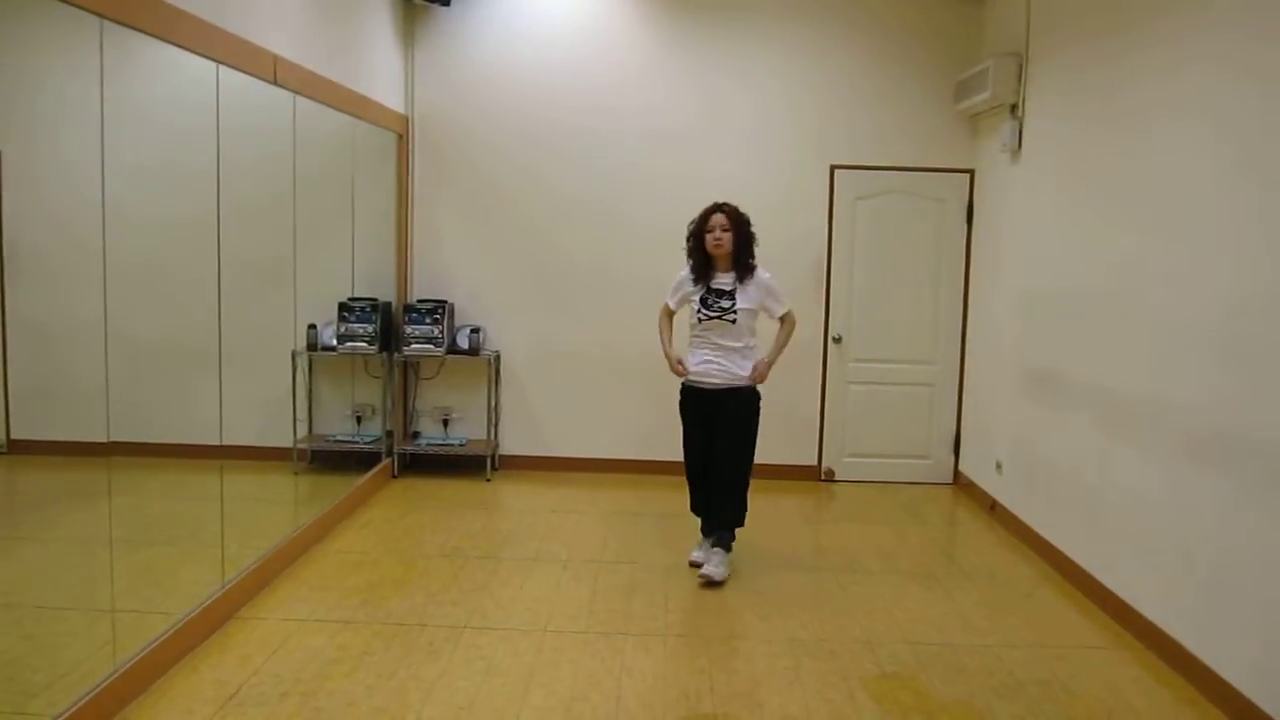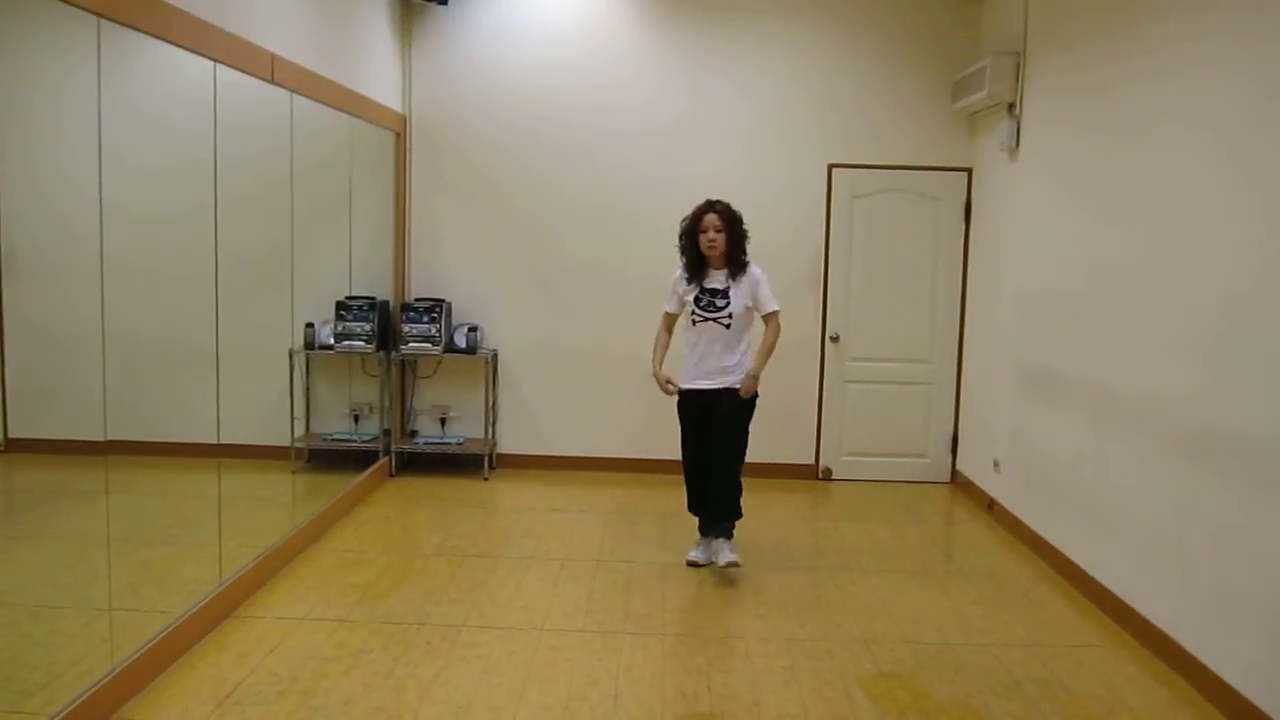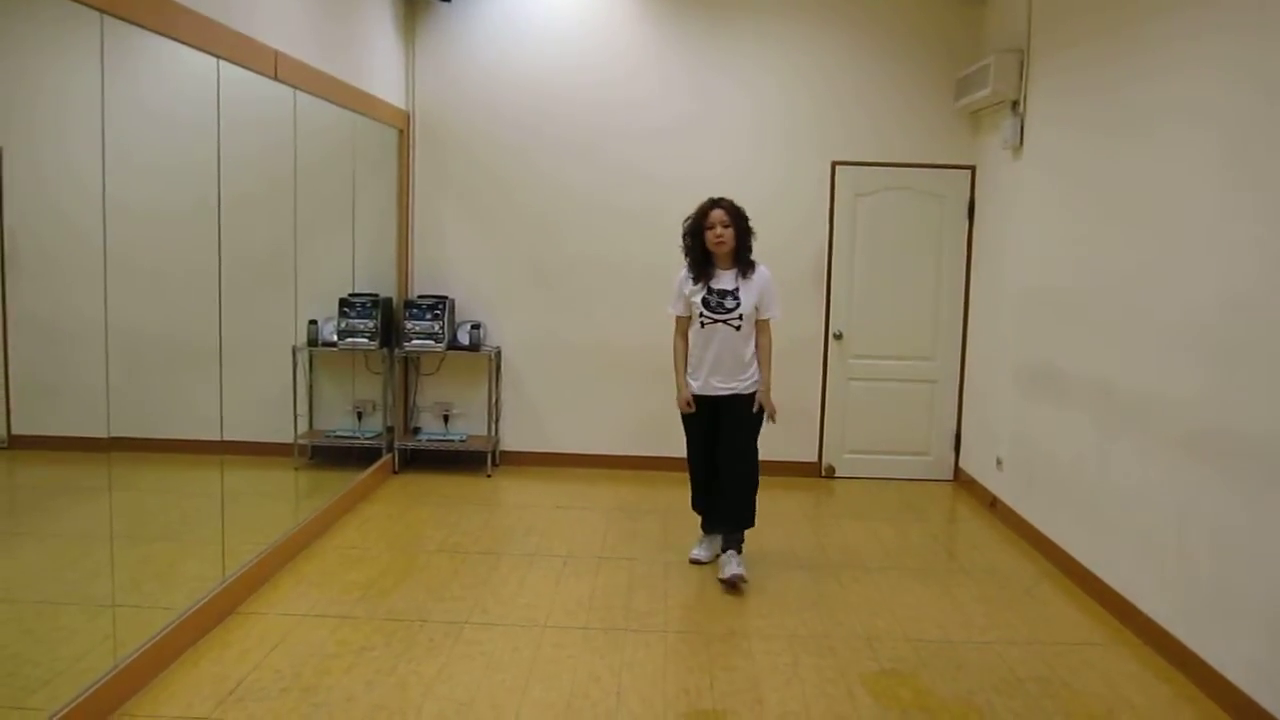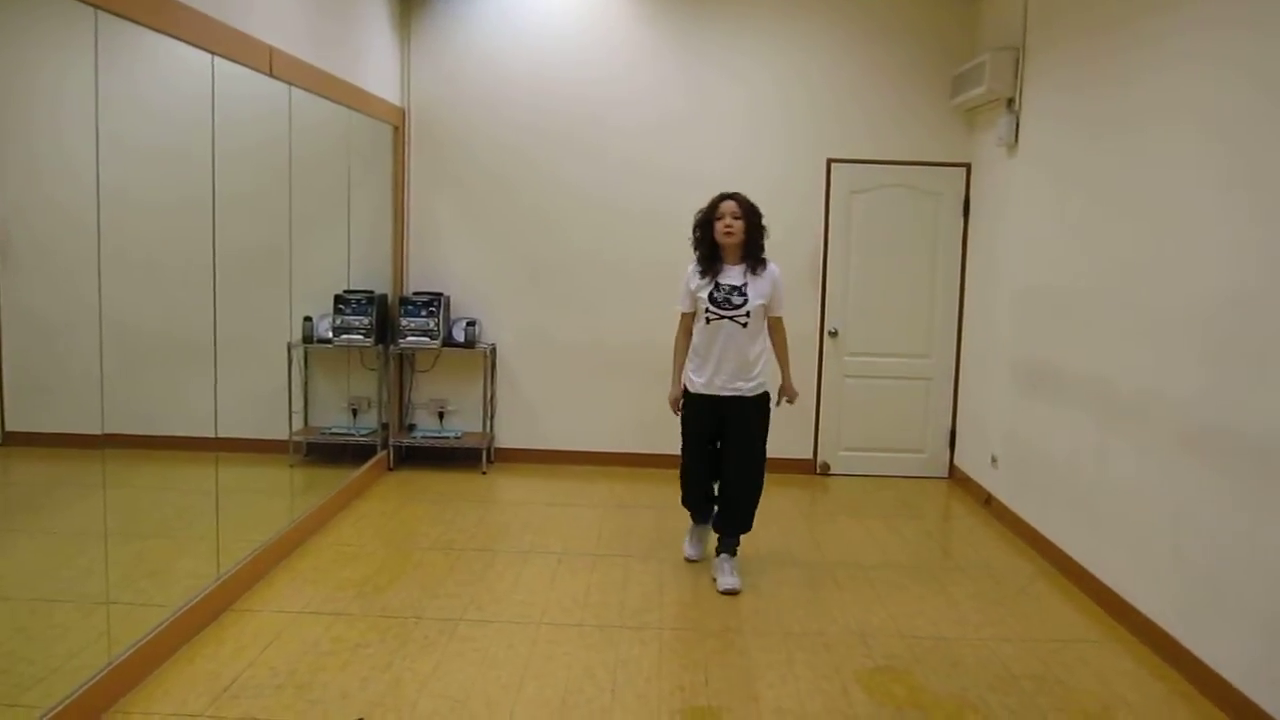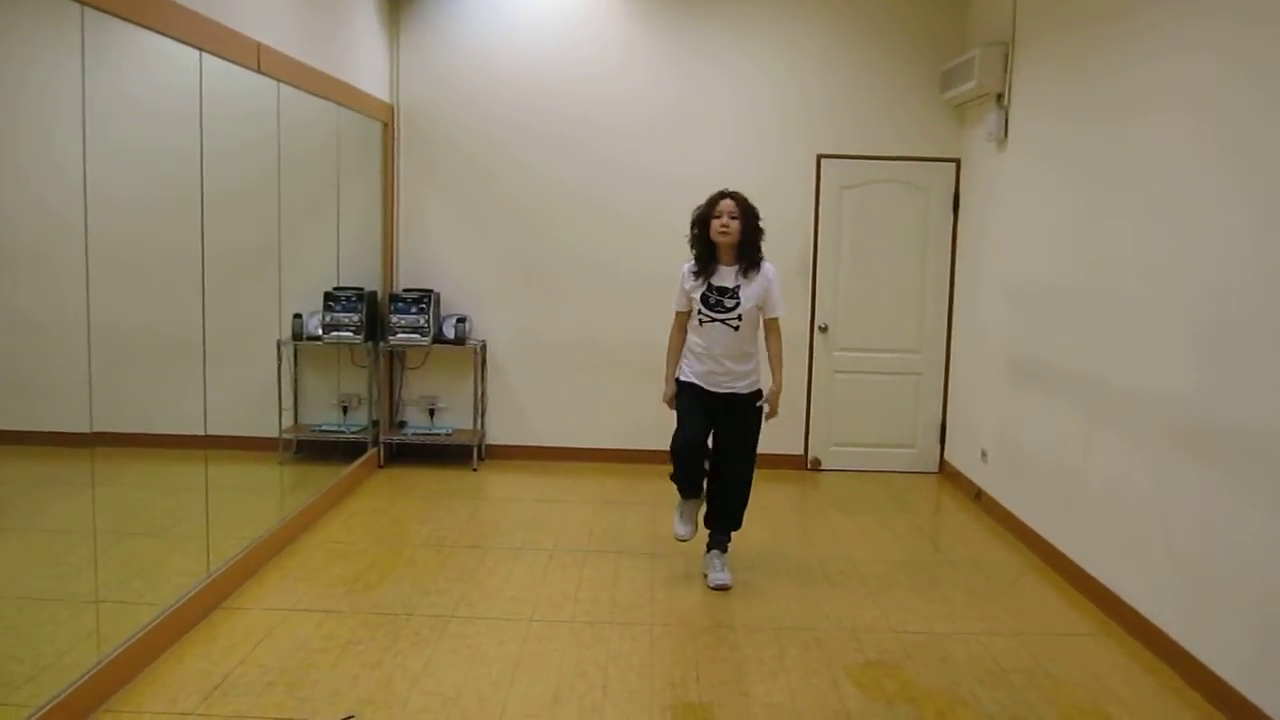
dt=0.3s
person 1, frame 1
left shoulder: (758, 280)
right shoulder: (690, 279)
left elbow: (788, 321)
right elbow: (665, 314)
left wrist: (768, 361)
right wrist: (669, 352)
left hip: (739, 389)
right hip: (696, 387)
left knee: (732, 467)
right knee: (699, 464)
left ankle: (721, 547)
right ankle: (709, 535)
person 1, frame 2
left shoulder: (750, 276)
right shoulder: (685, 278)
left elbow: (772, 324)
right elbow: (666, 325)
left wrist: (756, 371)
right wrist: (657, 365)
left hip: (734, 388)
right hip: (693, 388)
left knee: (726, 461)
right knee: (696, 463)
left ankle: (724, 537)
right ankle: (707, 533)
person 1, frame 3
left shoulder: (758, 277)
right shoulder: (690, 278)
left elbow: (763, 334)
right elbow: (681, 334)
left wrist: (766, 389)
right wrist: (681, 384)
left hip: (742, 393)
right hip: (700, 392)
left knee: (738, 469)
right knee: (702, 467)
left ankle: (732, 550)
right ankle: (711, 533)
person 1, frame 4
left shoulder: (768, 274)
right shoulder: (698, 273)
left elbow: (775, 328)
right elbow: (685, 330)
left wrist: (787, 379)
right wrist: (676, 382)
left hip: (749, 393)
right hip: (701, 390)
left knee: (742, 474)
right knee: (696, 467)
left ankle: (726, 553)
right ankle: (701, 523)
person 1, frame 5
left shoulder: (763, 275)
right shoulder: (692, 272)
left elbow: (772, 331)
right elbow: (680, 327)
left wrist: (776, 385)
right wrist: (670, 379)
left hip: (742, 389)
right hip: (695, 382)
left knee: (734, 472)
right knee: (687, 447)
left ankle: (717, 551)
right ankle: (690, 497)
